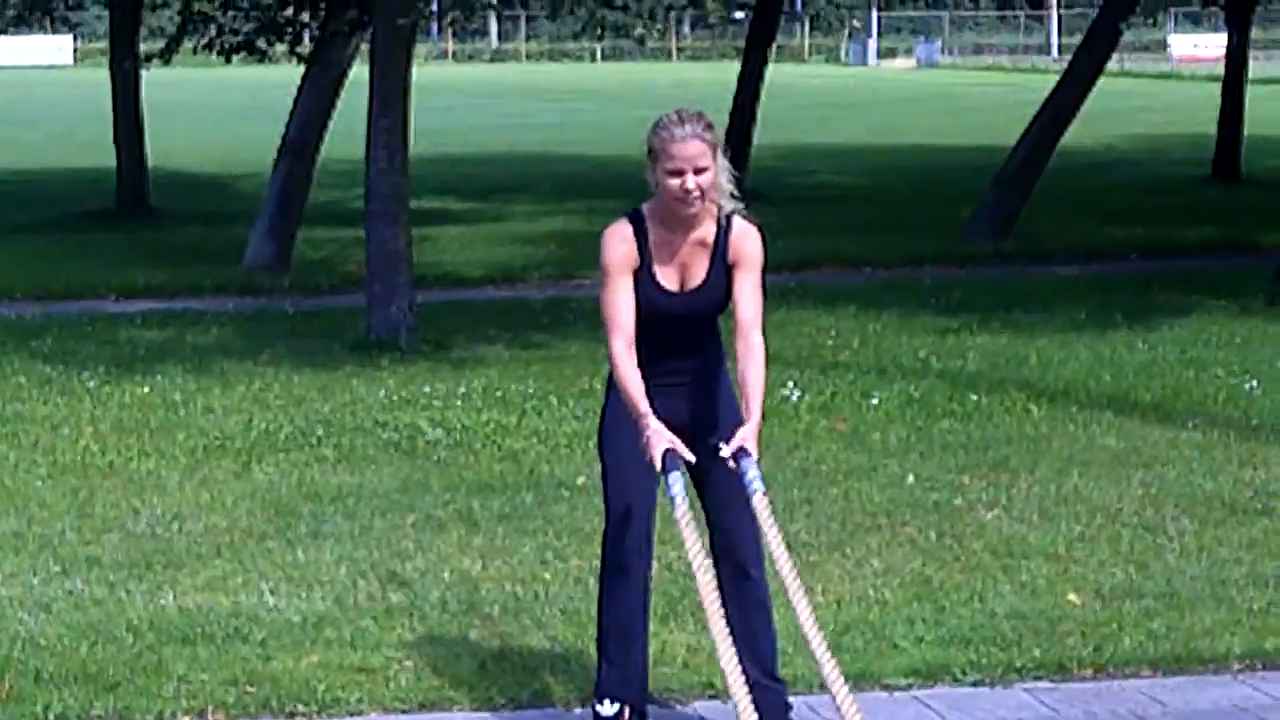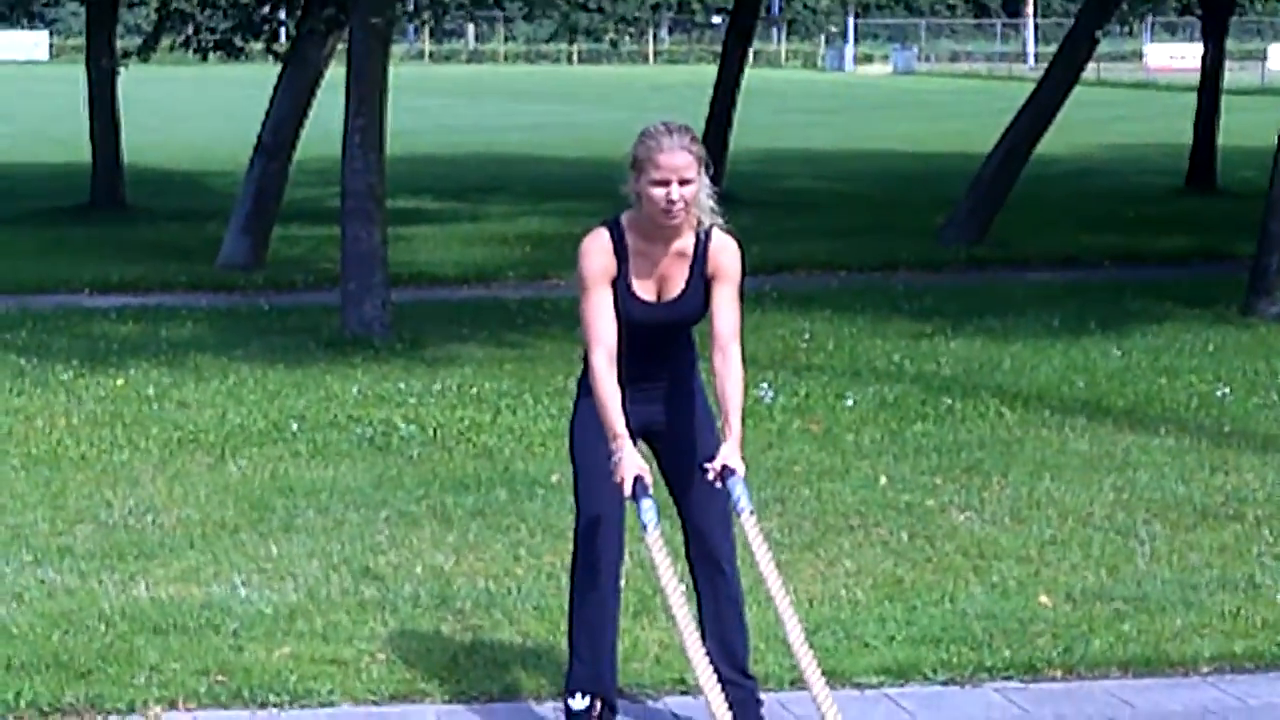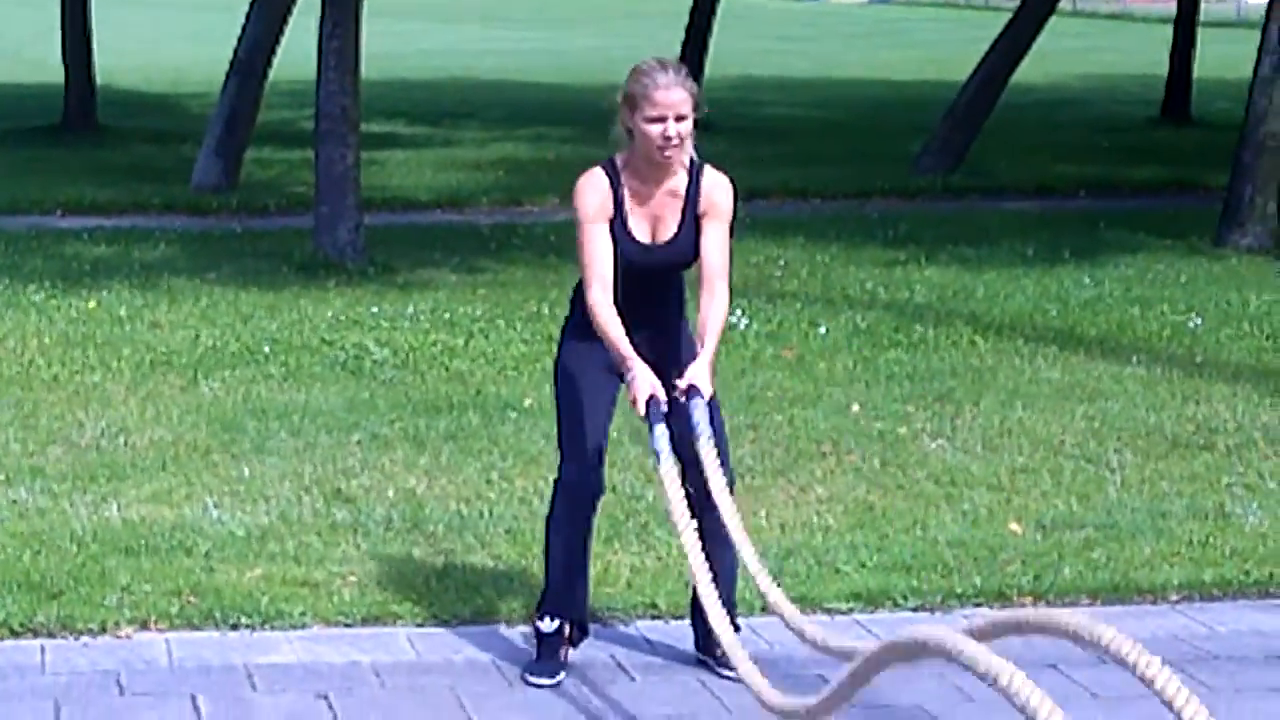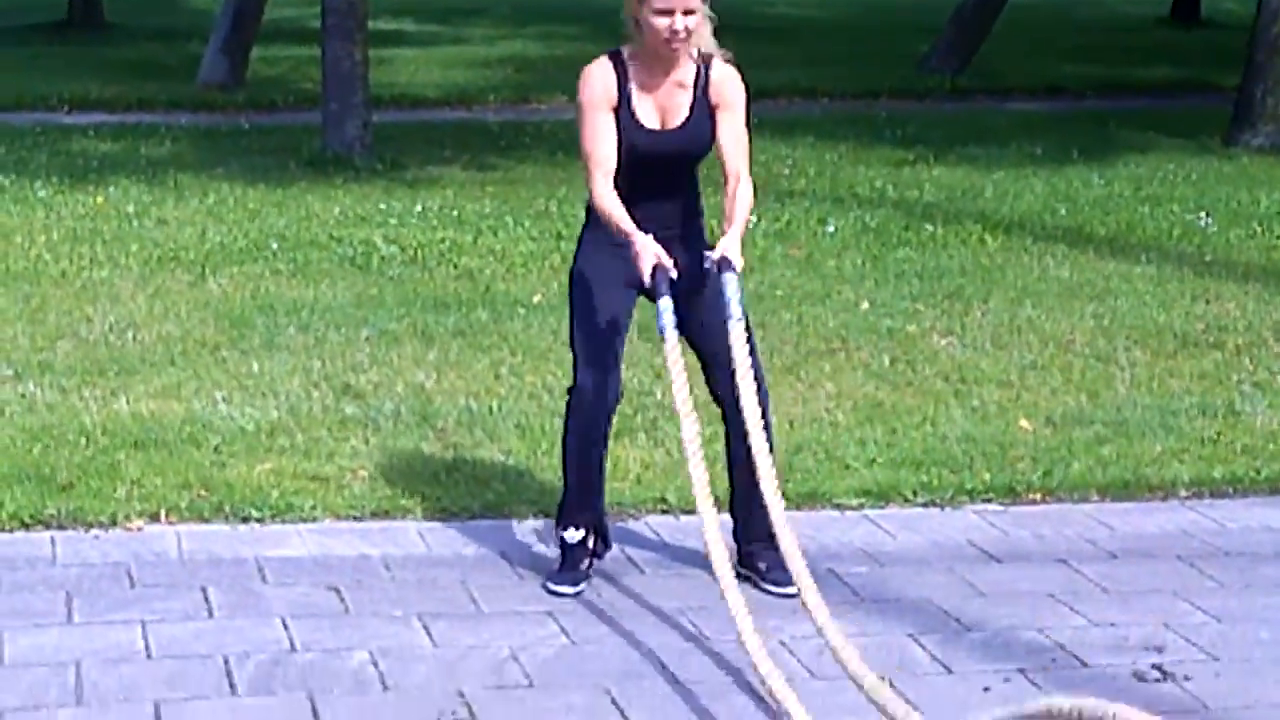
dt=1s
person 1, frame 1
left shoulder: (740, 237)
right shoulder: (623, 238)
left elbow: (749, 333)
right elbow: (620, 342)
left wrist: (751, 422)
right wrist: (649, 424)
left hip: (708, 393)
right hip: (638, 399)
left knee: (741, 546)
right knee: (627, 547)
person 1, frame 2
left shoulder: (719, 249)
right shoulder: (601, 248)
left elbow: (727, 347)
right elbow: (600, 355)
left wrist: (732, 438)
right wrist: (621, 446)
left hip: (679, 396)
right hip: (608, 402)
left knee: (714, 544)
right knee: (597, 545)
person 1, frame 3
left shoulder: (711, 186)
right shoulder: (597, 185)
left elbow: (712, 291)
right elbow: (599, 294)
left wrist: (703, 362)
right wrist: (632, 369)
left hip: (668, 335)
right hip: (594, 345)
left knee: (711, 477)
right knee: (580, 479)
left ankle: (716, 631)
right ankle: (557, 630)
person 1, frame 4
left shoulder: (720, 75)
right shoulder: (603, 76)
left elbow: (738, 178)
right elbow: (600, 183)
left wrist: (733, 238)
right wrist: (636, 240)
left hip: (685, 243)
right hip: (610, 250)
left knee: (743, 385)
right knee: (593, 389)
left ankle: (758, 545)
right ankle: (579, 541)
